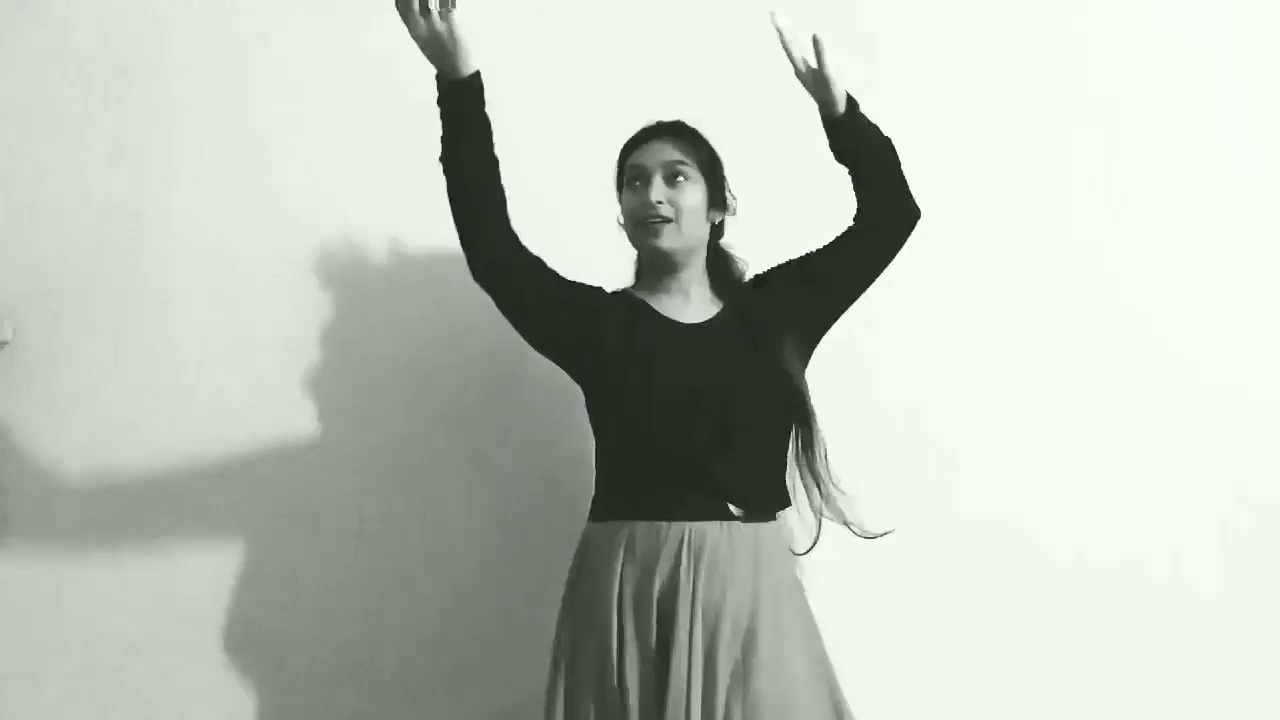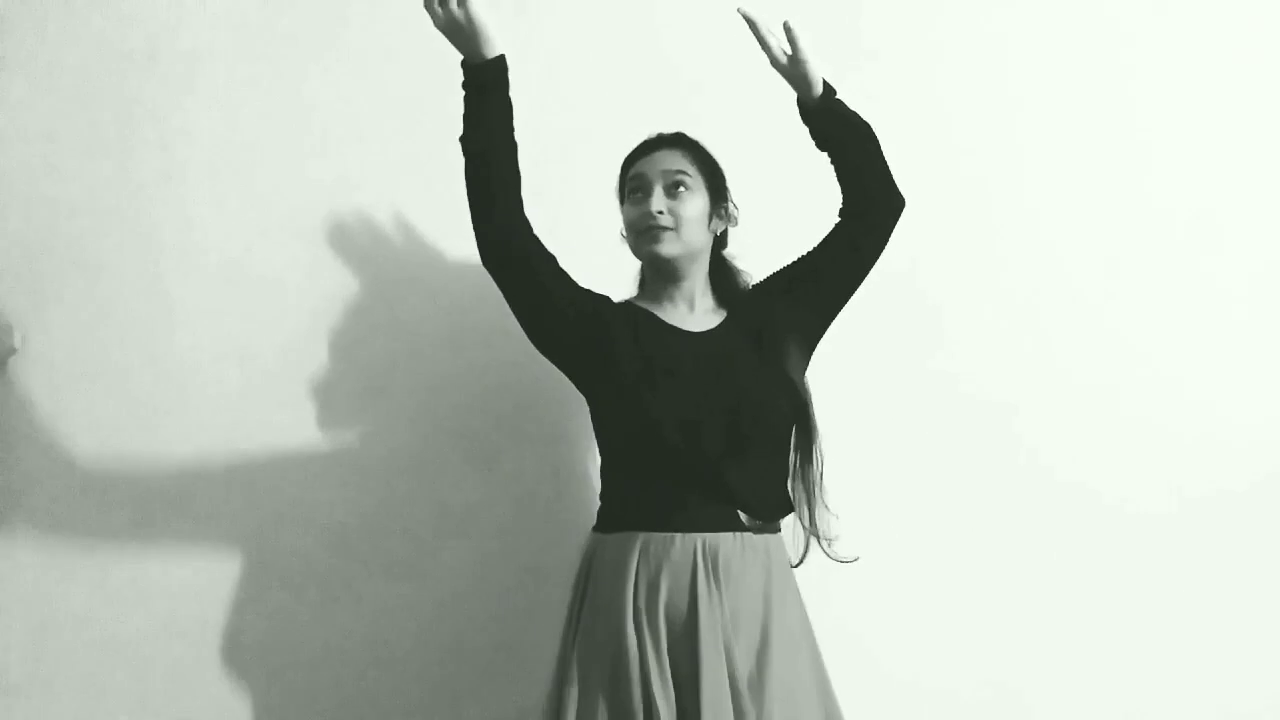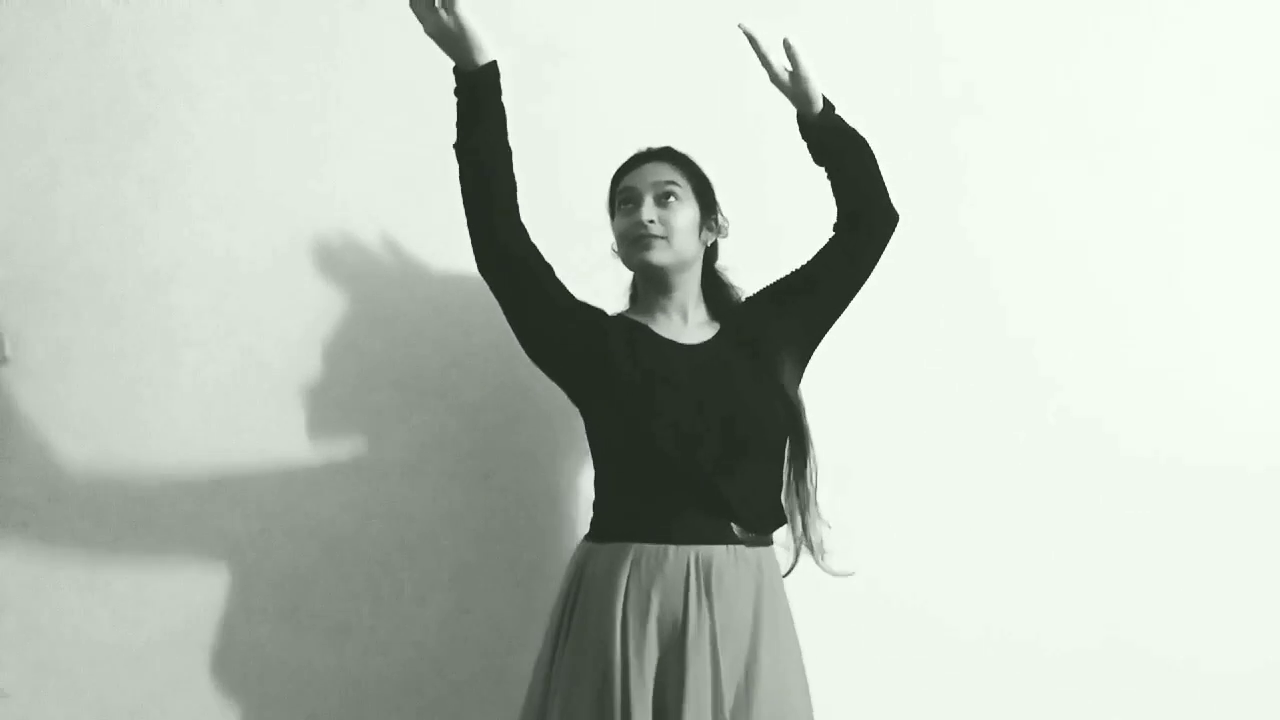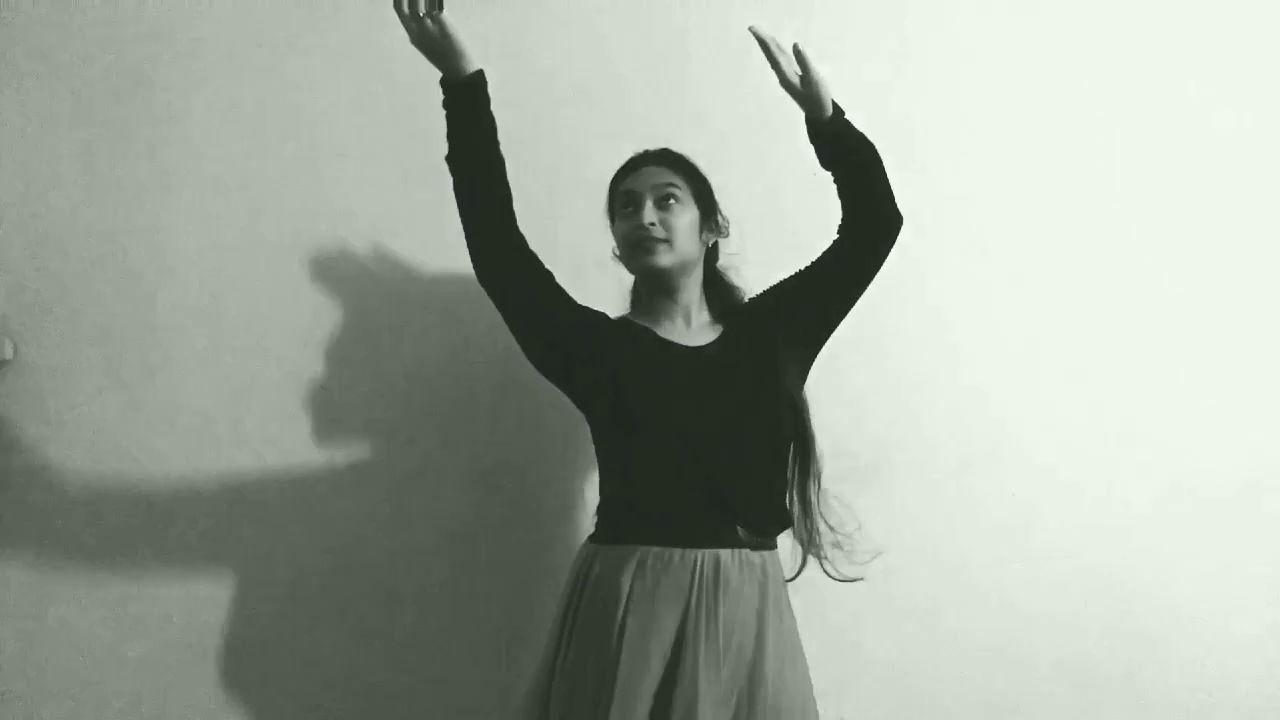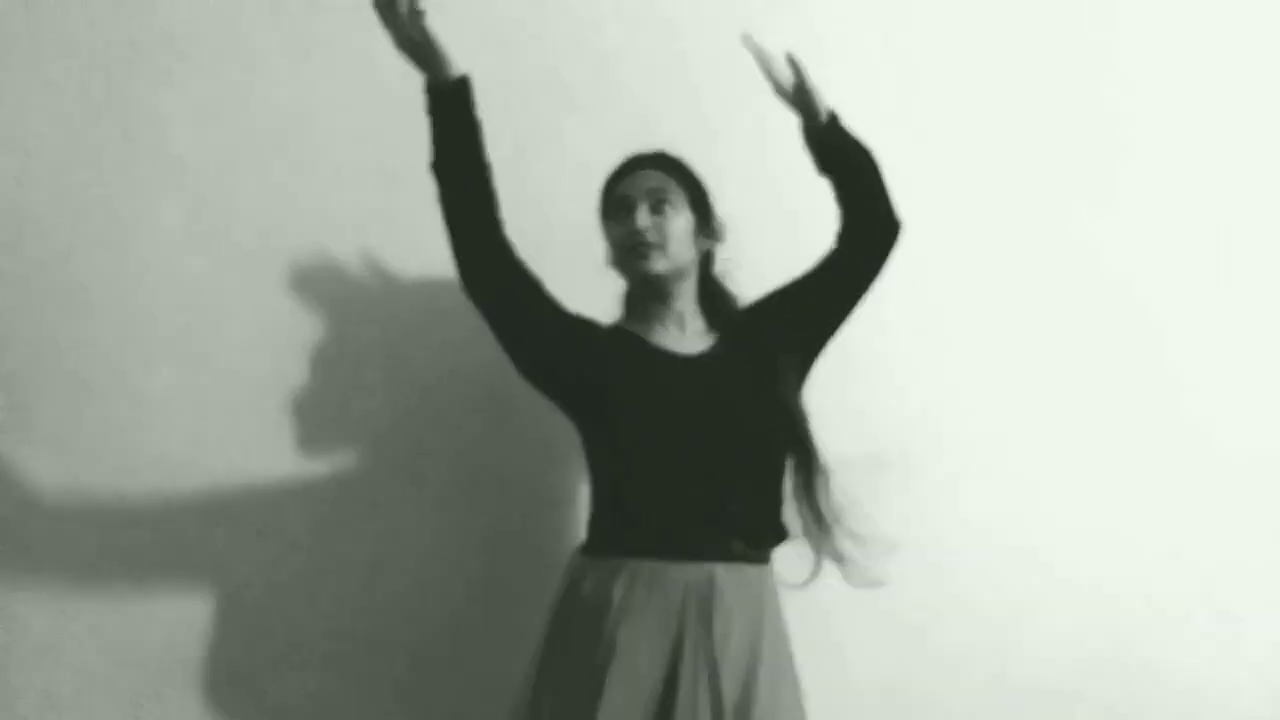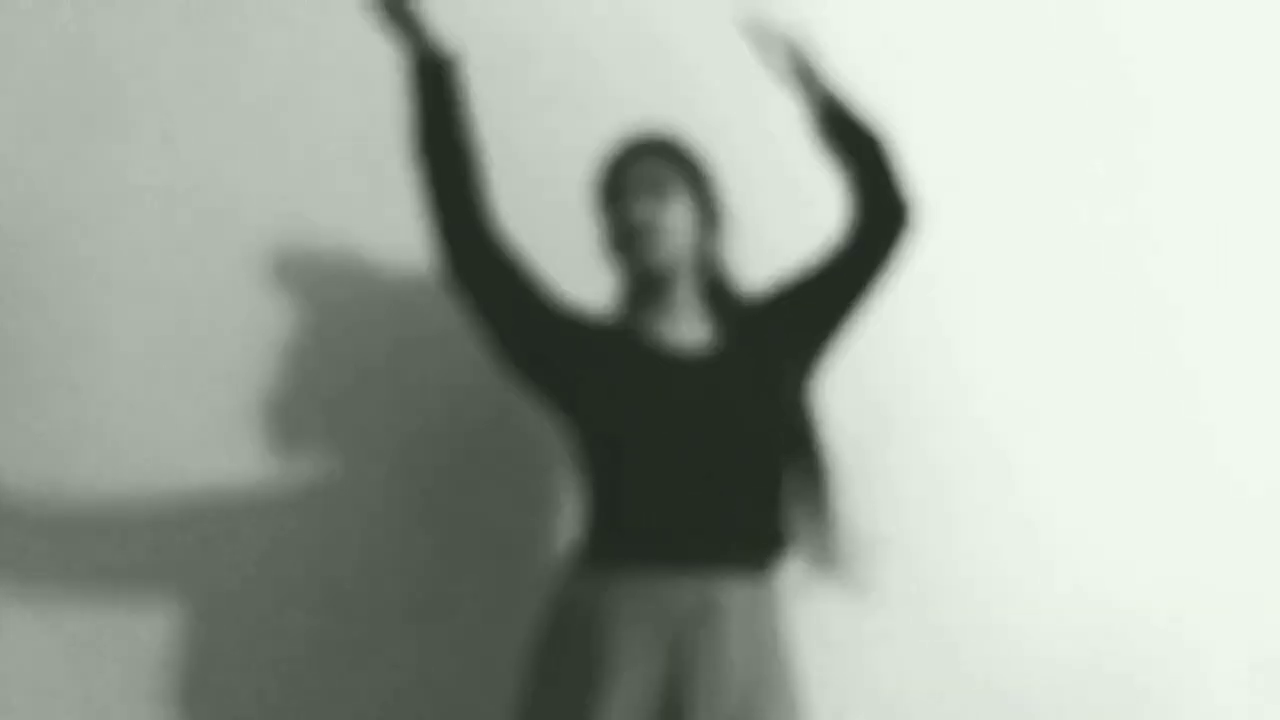
dt=0.4s
person 1, frame 1
left shoulder: (775, 309)
right shoulder: (597, 320)
left elbow: (891, 213)
right elbow: (490, 246)
left wrist: (836, 106)
right wrist: (460, 82)
left hip: (748, 584)
right hip: (630, 585)
person 1, frame 2
left shoulder: (776, 317)
right shoulder: (601, 330)
left elbow: (876, 204)
right elbow: (503, 233)
left wrist: (814, 96)
right wrist: (484, 68)
left hip: (752, 595)
right hip: (636, 593)
person 1, frame 3
left shoulder: (768, 329)
right shoulder: (595, 343)
left elbow: (870, 220)
right elbow: (500, 239)
left wrist: (814, 111)
right wrist: (476, 74)
left hip: (742, 605)
right hip: (625, 601)
person 1, frame 4
left shoulder: (771, 331)
right shoulder: (598, 346)
left elbow: (874, 222)
right elbow: (498, 248)
left wrist: (822, 115)
right wrist: (463, 83)
left hip: (745, 606)
right hip: (629, 602)
person 1, frame 5
left shoulder: (768, 340)
right shoulder: (588, 354)
left elbow: (873, 230)
right elbow: (483, 254)
left wrist: (817, 119)
right wrist: (446, 87)
left hip: (738, 620)
right hip: (619, 613)
person 1, frame 6
left shoulder: (772, 337)
right shoulder: (585, 351)
left elbow: (883, 215)
right elbow: (471, 241)
left wrist: (824, 101)
right wrist: (433, 68)
left hip: (737, 631)
right hip: (613, 628)
